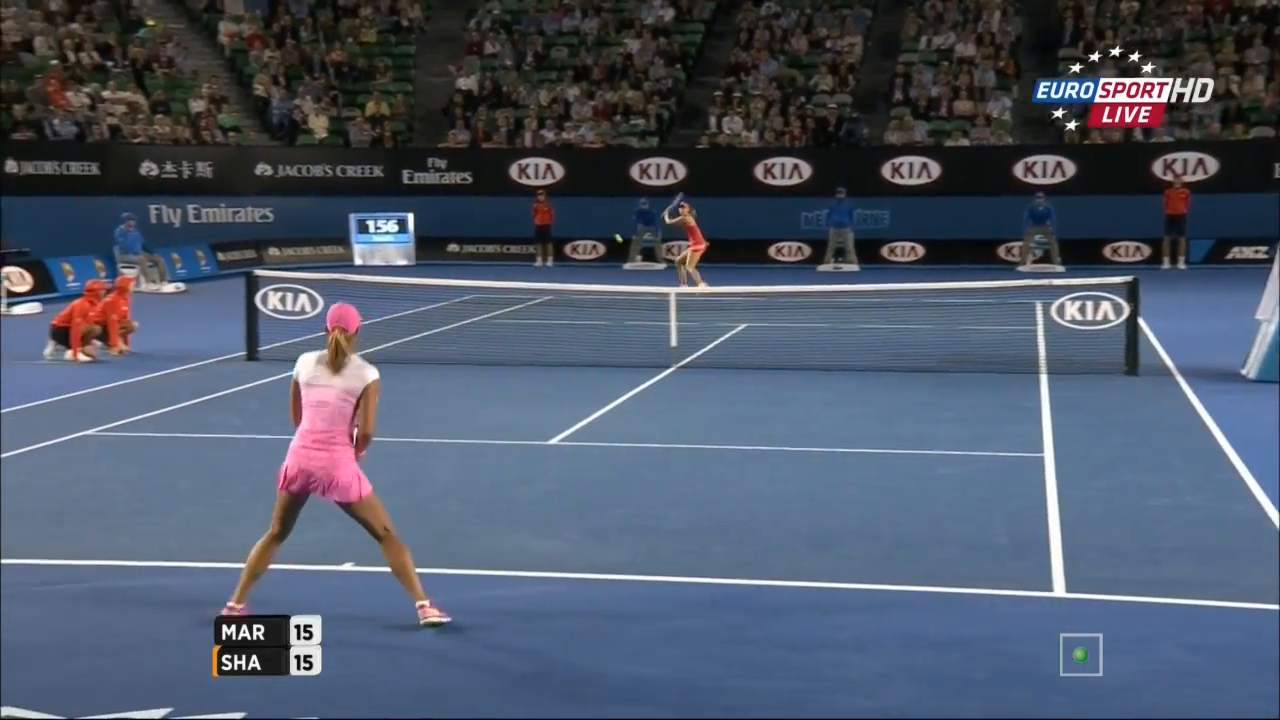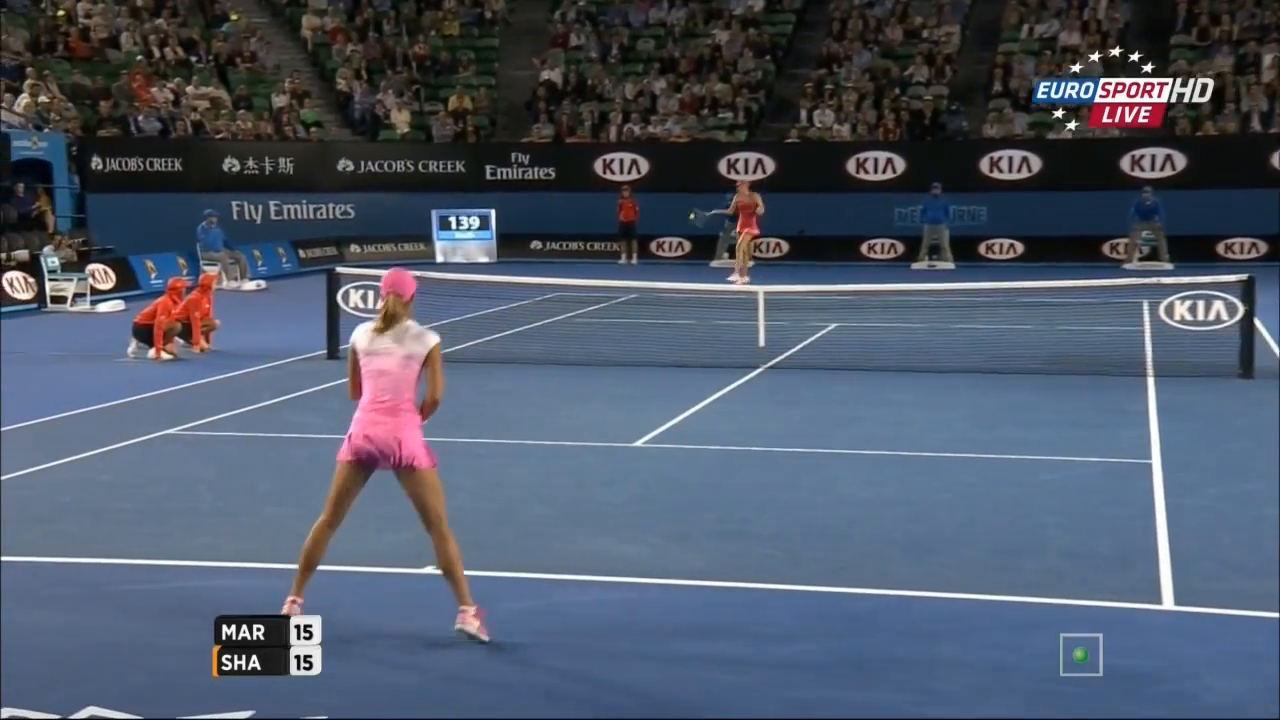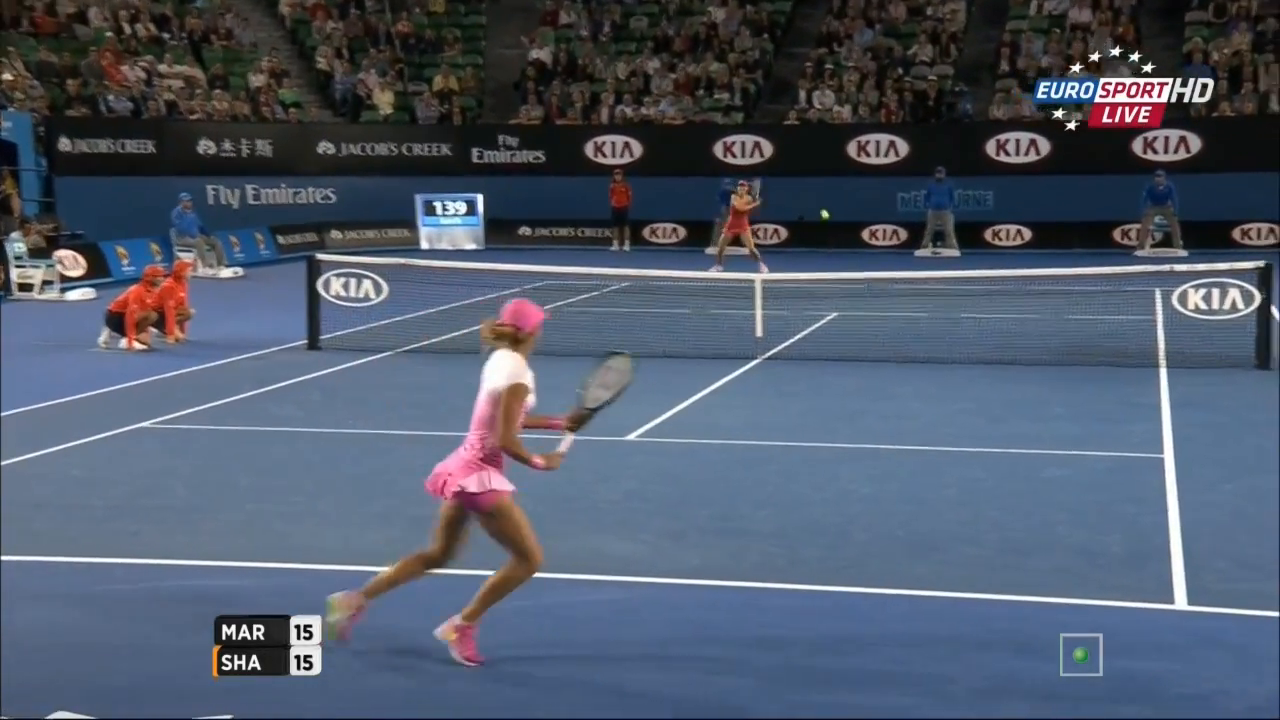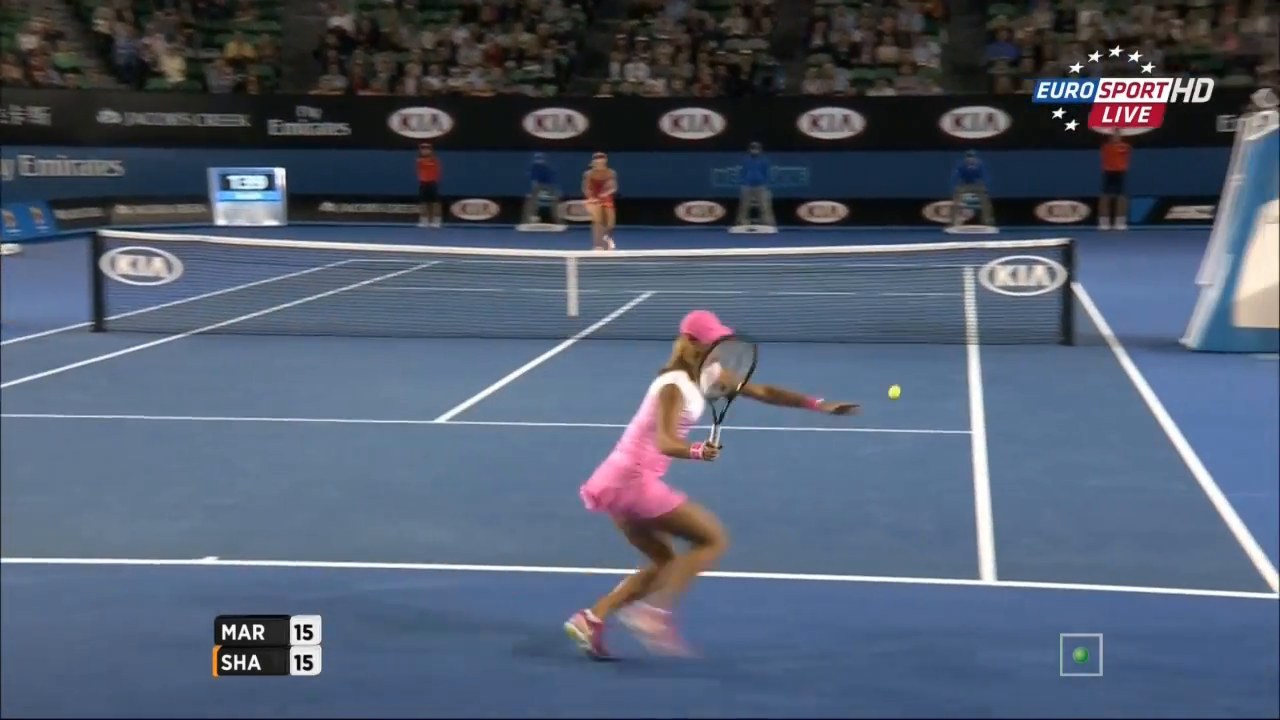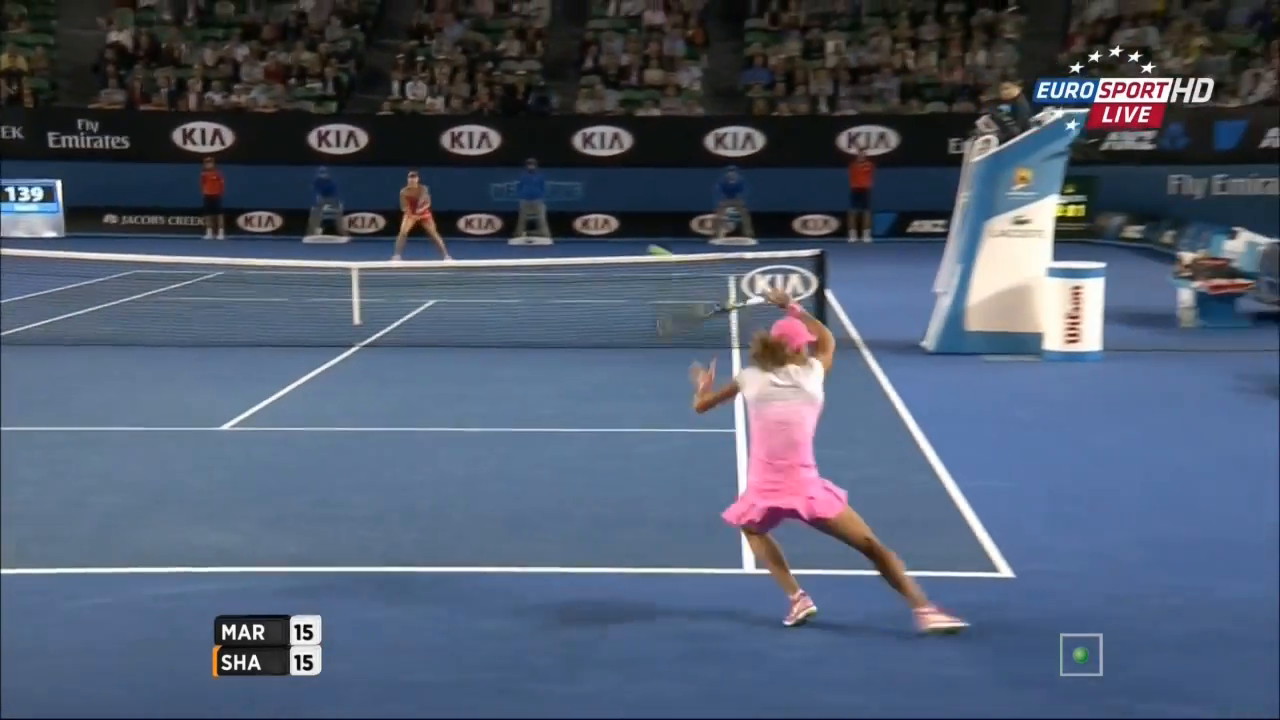
dt=0.5s
person 1, frame 1
left shoulder: (305, 362)
right shoulder: (367, 374)
left elbow: (296, 416)
right elbow: (366, 431)
left hip: (300, 458)
right hip: (339, 464)
left knee: (275, 535)
right knee: (387, 537)
left ankle: (237, 603)
right ankle: (423, 606)
person 1, frame 2
left shoulder: (361, 334)
right shoulder: (427, 339)
left elbow: (355, 392)
right elbow: (434, 398)
left hip: (364, 432)
right hip: (404, 435)
left knee: (329, 520)
right knee: (438, 527)
left ankle: (294, 601)
right ankle: (467, 612)
person 1, frame 3
left shoulder: (499, 359)
right shoulder: (520, 376)
right elbow: (504, 440)
left wrist: (558, 423)
right wrist: (538, 461)
left hip: (464, 469)
right hip: (480, 473)
left knee: (439, 554)
right knee: (529, 559)
left ankle: (351, 602)
right ankle: (461, 627)
person 1, frame 4
left shoulder: (701, 376)
right shoulder: (674, 384)
left elbow: (765, 392)
right elbow: (665, 444)
left wrist: (824, 406)
right wrist: (697, 451)
left hip: (621, 481)
right hip: (630, 483)
left knee: (665, 562)
right knee: (714, 540)
left ankle: (592, 620)
right ankle: (651, 611)
person 1, frame 5
left shoulder: (749, 379)
right shoulder: (812, 374)
left elbow: (700, 405)
right elbow: (826, 339)
left wrist: (703, 383)
right wrist: (794, 309)
left hip: (764, 493)
right hip: (805, 492)
left knee: (751, 526)
right knee: (873, 547)
left ankle: (797, 596)
right ankle: (925, 611)
